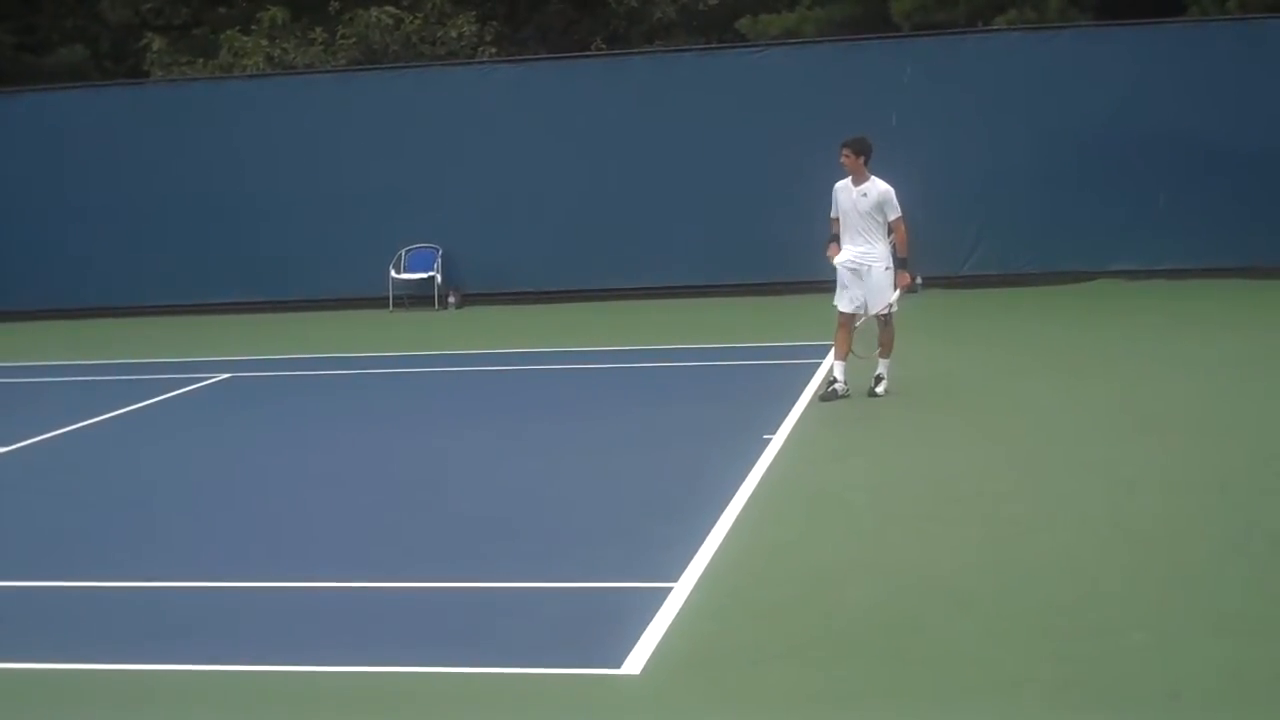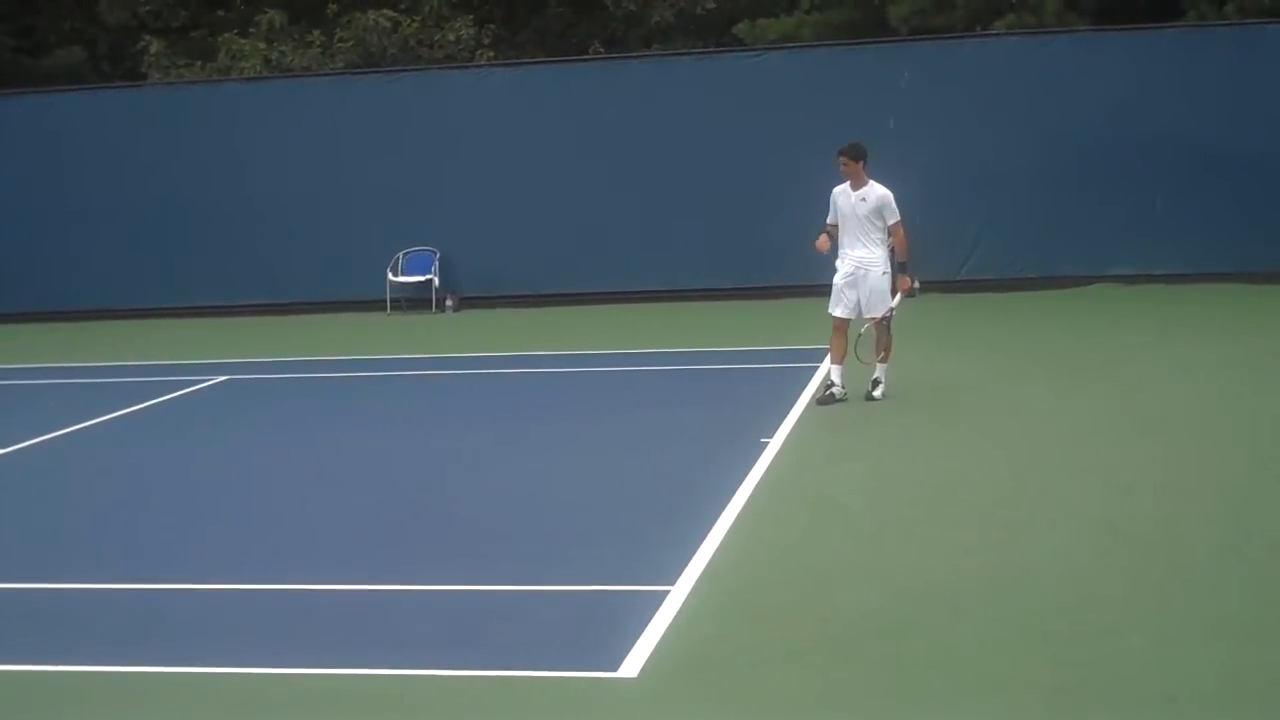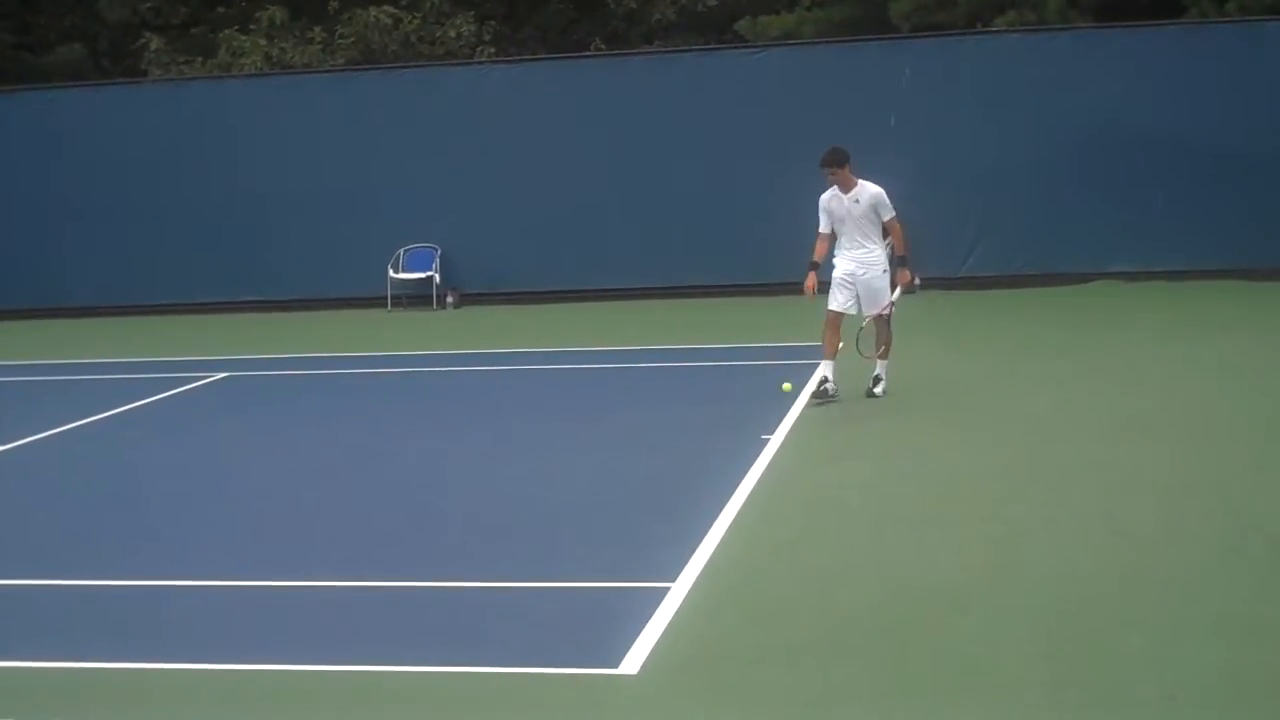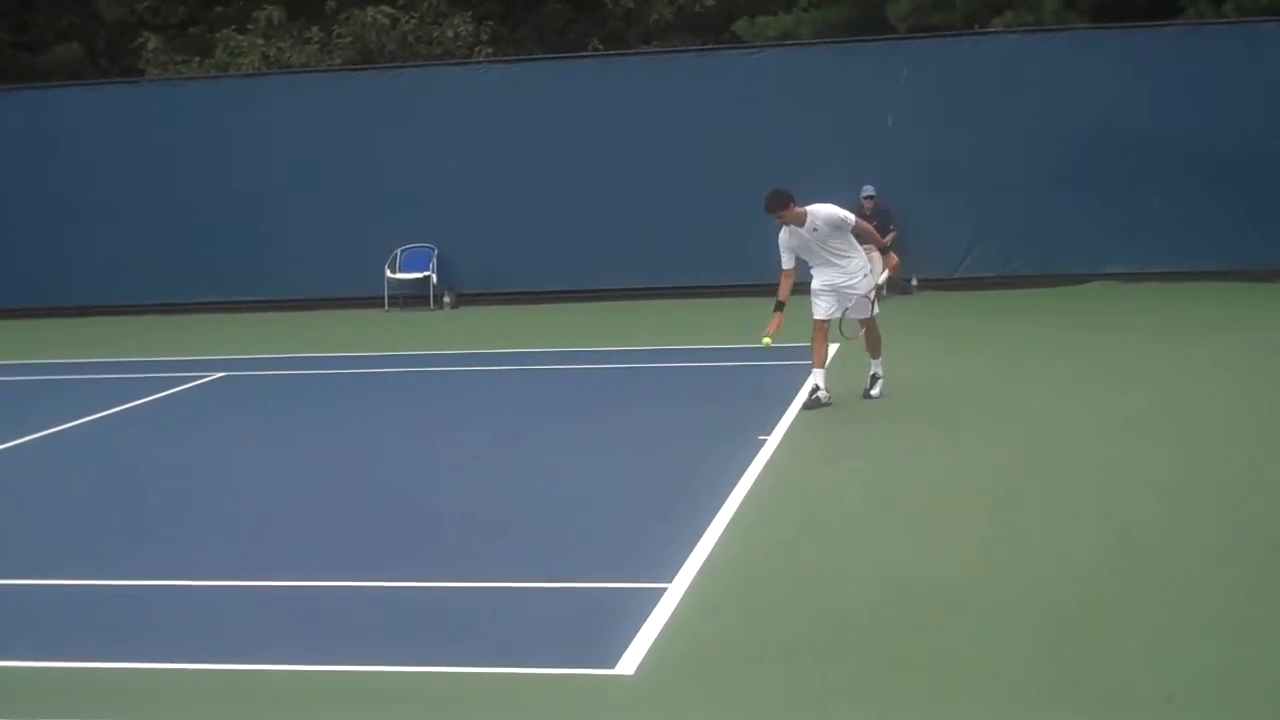
dt=0.4s
person 1, frame 1
left shoulder: (883, 190)
right shoulder: (839, 188)
left elbow: (899, 230)
left wrist: (902, 268)
right wrist: (834, 242)
left hip: (878, 264)
right hip: (848, 264)
left knee: (884, 319)
right knee: (844, 320)
left ankle: (882, 375)
right ankle: (838, 380)
person 1, frame 2
left shoulder: (882, 195)
right shoulder: (837, 193)
left elbow: (897, 234)
left wrist: (903, 272)
right wrist: (825, 236)
left hip: (875, 269)
right hip: (846, 268)
left knee: (881, 323)
right knee: (839, 324)
left ankle: (879, 379)
right ankle: (836, 383)
person 1, frame 3
left shoulder: (874, 193)
right shoulder: (826, 200)
left elbow: (894, 229)
right elbow: (824, 238)
left wrist: (902, 265)
right wrist: (813, 270)
left hip: (874, 266)
right hip: (844, 267)
left knee: (881, 320)
right knee: (832, 319)
left ankle: (880, 376)
right ankle: (828, 379)
person 1, frame 4
left shoulder: (826, 213)
right shoulder: (785, 237)
left elbow: (863, 227)
right elbow: (788, 275)
right wrist: (778, 310)
left hip: (854, 271)
right hip: (823, 278)
left knee: (868, 323)
right knee: (819, 328)
left ankle: (876, 374)
right ankle: (820, 388)
